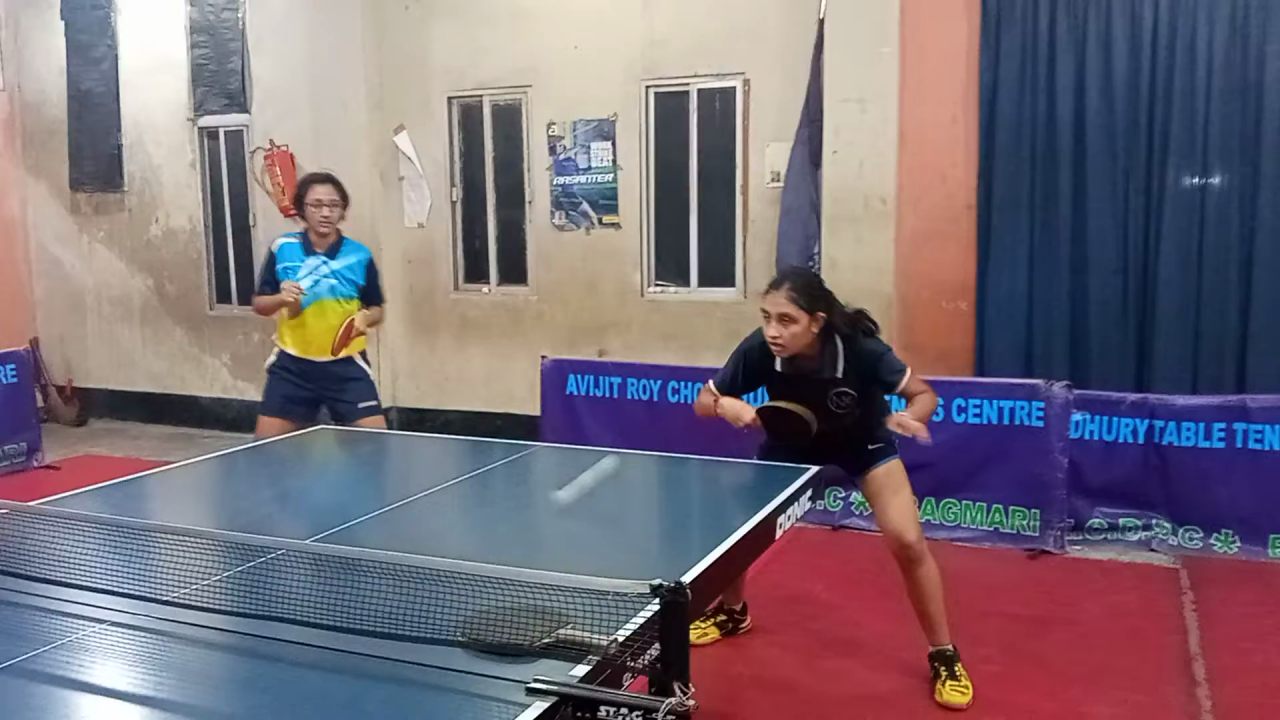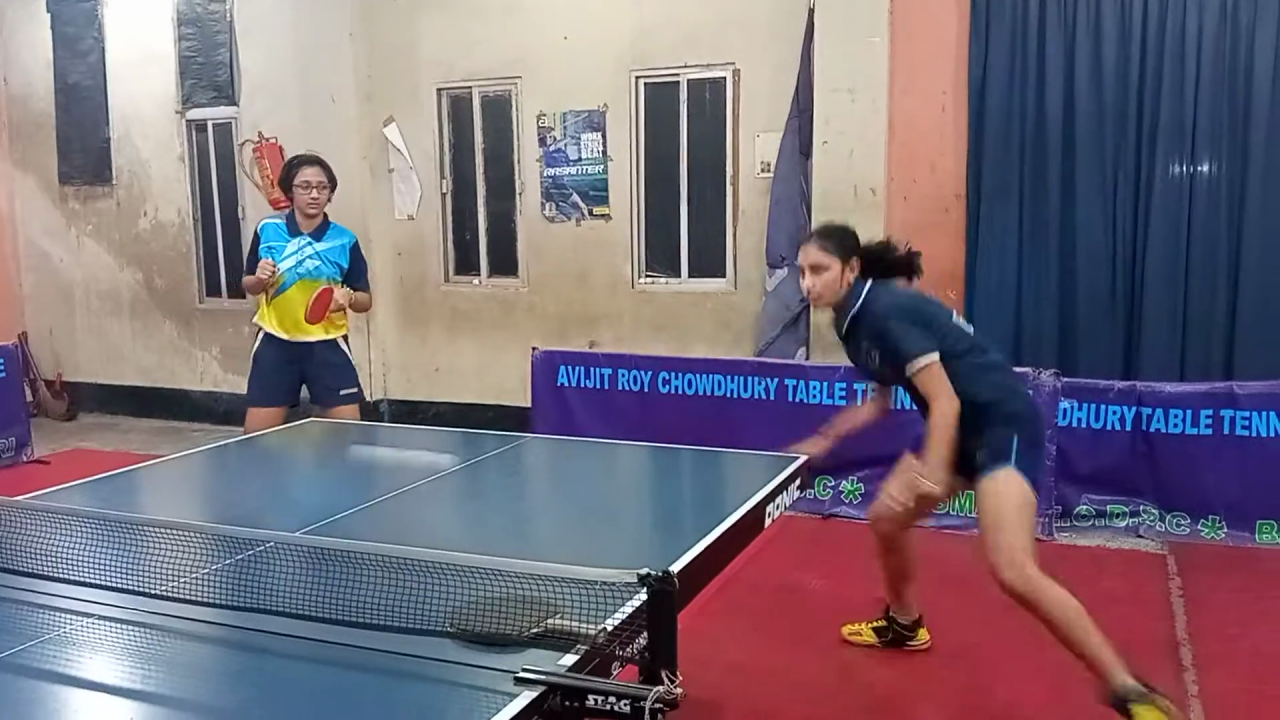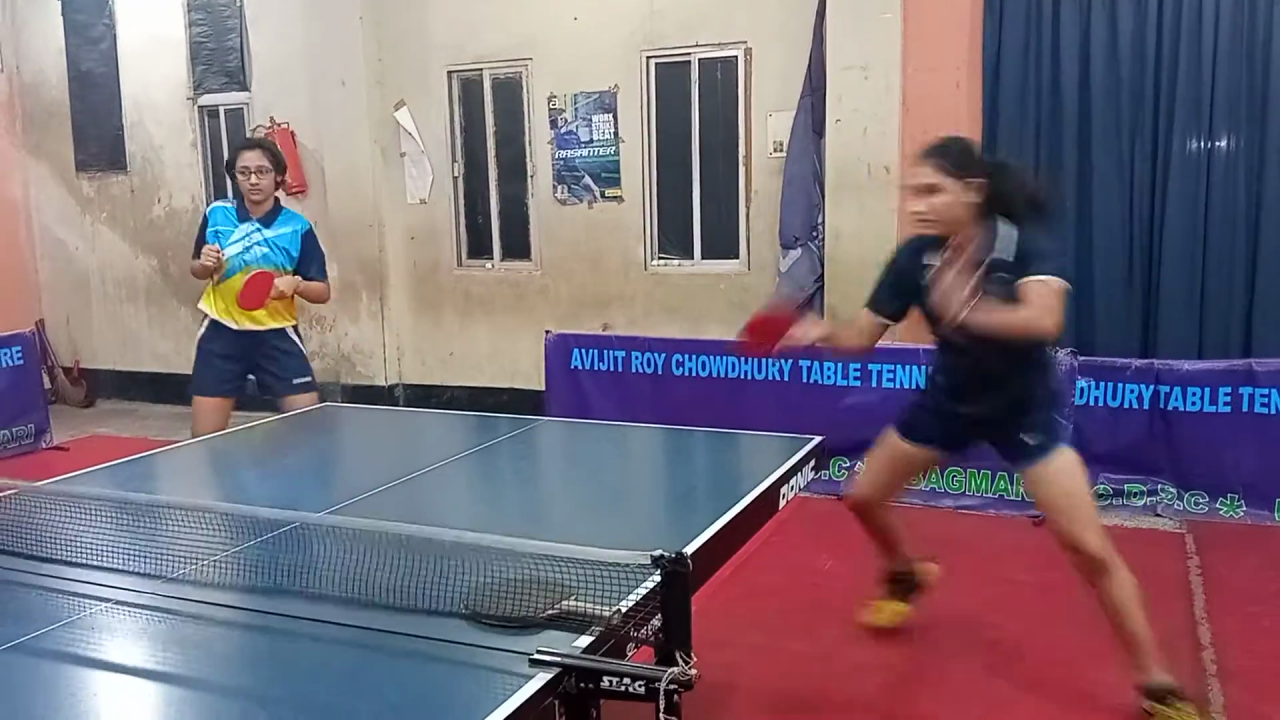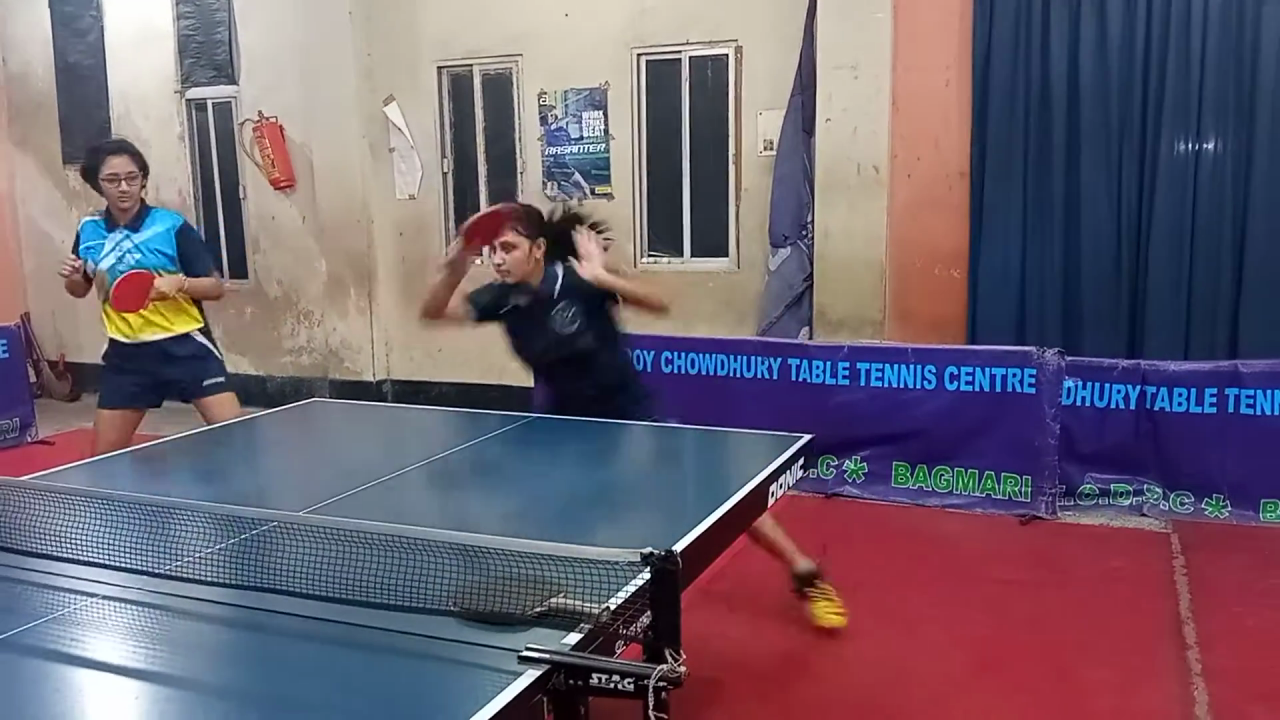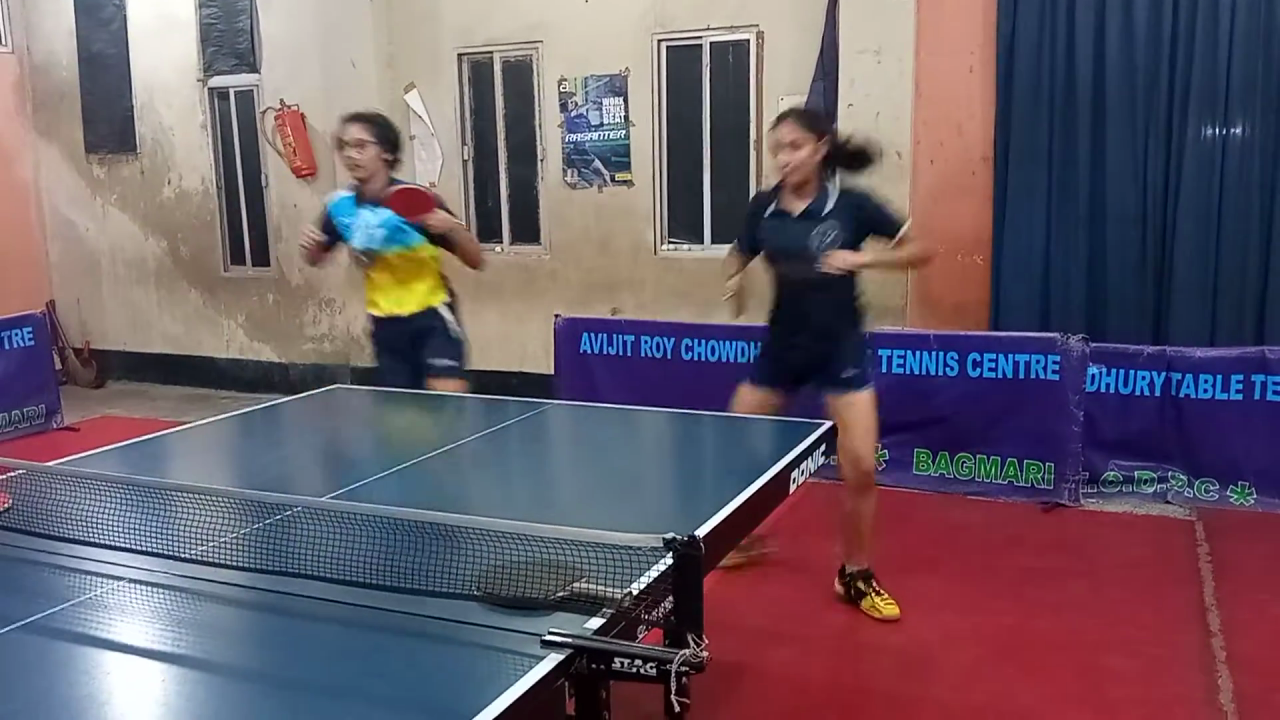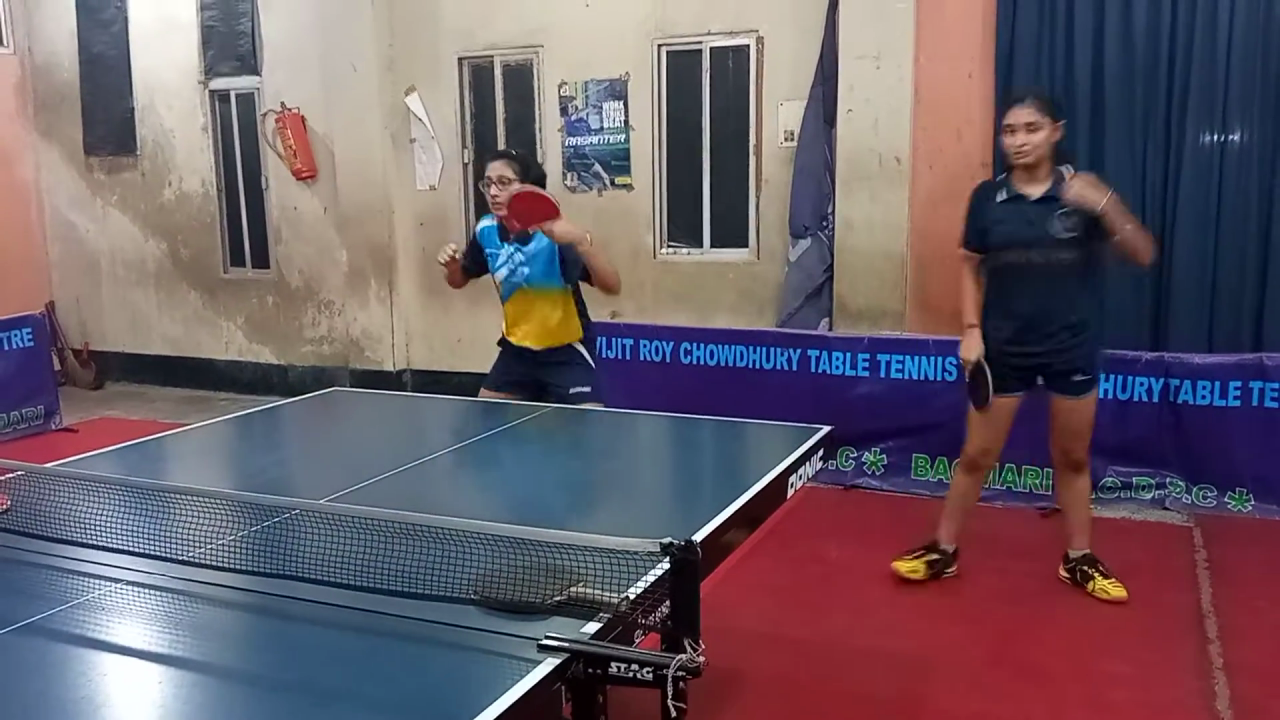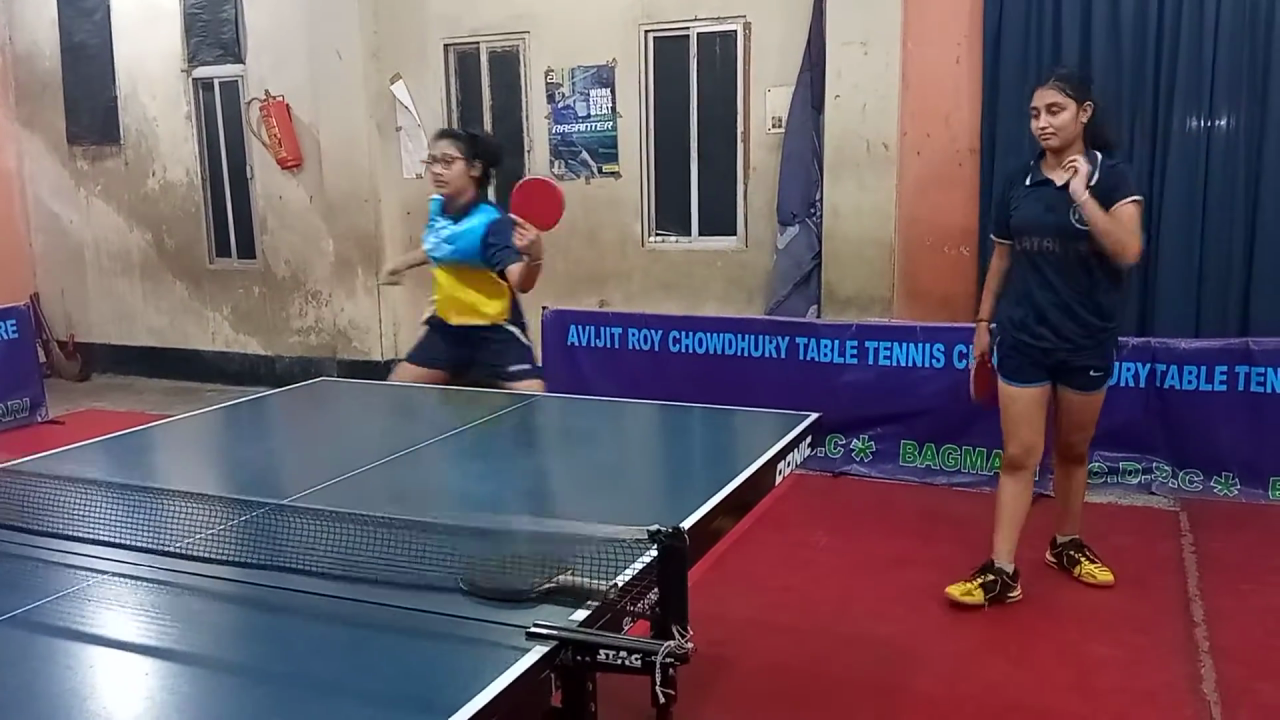
dt=0.7s
person 1, frame 1
left shoulder: (862, 349)
right shoulder: (758, 351)
left elbow: (923, 393)
right elbow: (706, 401)
left wrist: (911, 417)
right wrist: (726, 408)
left hip: (865, 442)
right hip: (793, 442)
left knee: (907, 541)
left ankle: (944, 655)
right ankle: (731, 611)
person 1, frame 2
left shoulder: (882, 312)
right shoulder: (856, 318)
left elbow: (946, 400)
right elbow: (882, 400)
left wrist: (936, 476)
right wrist: (829, 435)
left hip: (1001, 430)
right hip: (964, 430)
left knee: (1015, 577)
right knee: (885, 519)
right ankle: (903, 623)
person 1, frame 3
left shoulder: (1027, 245)
right shoulder: (913, 259)
left elbow: (1047, 321)
right elbow: (862, 336)
left wrist: (965, 310)
right wrist: (815, 332)
left hip: (1024, 407)
right hip: (949, 402)
left knee: (1088, 546)
right knee: (863, 497)
right ankle: (907, 576)
person 1, frame 4
left shoulder: (580, 284)
right shoulder: (502, 297)
left elbow: (658, 304)
right elbow: (435, 312)
left wrist: (602, 278)
right wrist: (453, 266)
left hip: (627, 409)
right hip: (566, 416)
left ankle: (806, 574)
person 1, frame 5
left shoulder: (854, 205)
right shoulder: (764, 208)
left elbow: (918, 250)
right elbow: (740, 256)
left wrist: (861, 259)
right wrist: (735, 278)
left hip: (841, 351)
right hip: (780, 351)
left knee: (861, 466)
left ankle: (855, 573)
right ankle: (748, 534)
person 1, frame 6
left shoulder: (1081, 192)
right shoulder: (987, 197)
left elbow: (1143, 254)
right elbow: (970, 268)
left wrist: (1105, 205)
right wrist: (971, 329)
left hip: (1072, 347)
right hip: (1004, 347)
left knee: (1073, 458)
right knee: (976, 455)
left ankle: (1079, 559)
right ankle: (943, 549)
person 1, frame 7
left shoulder: (1112, 176)
right shoulder: (1017, 183)
left elbow: (1128, 253)
left wrist: (1082, 193)
right wrist: (983, 323)
left hip: (1087, 342)
right hip: (1021, 340)
left knee: (1072, 450)
right knee: (1018, 457)
left ankle: (1066, 544)
right ankle: (1000, 572)
person 2, frame 1
left shoulder: (360, 257)
right shoulder: (282, 250)
left elbow: (377, 310)
right elbow: (259, 305)
left wrist: (365, 318)
right wrist: (281, 299)
left hip: (346, 365)
right hip: (293, 364)
person 2, frame 2
left shoulder: (345, 241)
right shoulder: (267, 230)
left elbow: (366, 301)
right elbow: (248, 287)
left wrist: (348, 297)
right wrist: (258, 279)
left hip: (327, 347)
right hip: (276, 345)
person 2, frame 3
left shoulder: (297, 227)
right shoulder: (216, 214)
left elbow: (323, 291)
right elbow: (196, 271)
left wrist: (296, 283)
right wrist: (205, 264)
left hip: (276, 337)
right hip: (222, 335)
right knee: (206, 436)
person 2, frame 4
left shoulder: (172, 226)
right shoulder: (88, 230)
left elbow: (215, 287)
right elbow: (80, 290)
left wrist: (179, 283)
right wrist: (71, 277)
left hip: (183, 345)
right hip: (127, 351)
right knee: (103, 452)
person 2, frame 5
right shoulder: (339, 205)
left elbow: (476, 261)
right elbow: (319, 256)
left wrist: (453, 228)
right wrist: (311, 248)
left hip: (430, 319)
right hip: (386, 325)
person 2, frame 6
left shoulder: (554, 235)
right shoulder: (485, 231)
left elbow: (612, 286)
right elbow: (459, 281)
left wrist: (580, 240)
right wrist: (451, 265)
left hip: (564, 352)
right hip: (516, 348)
person 2, frame 7
left shoulder: (491, 222)
right shoulder: (437, 205)
left elbow: (521, 283)
left wrist: (531, 255)
right wrist: (400, 264)
left hip: (494, 329)
right hip: (446, 325)
